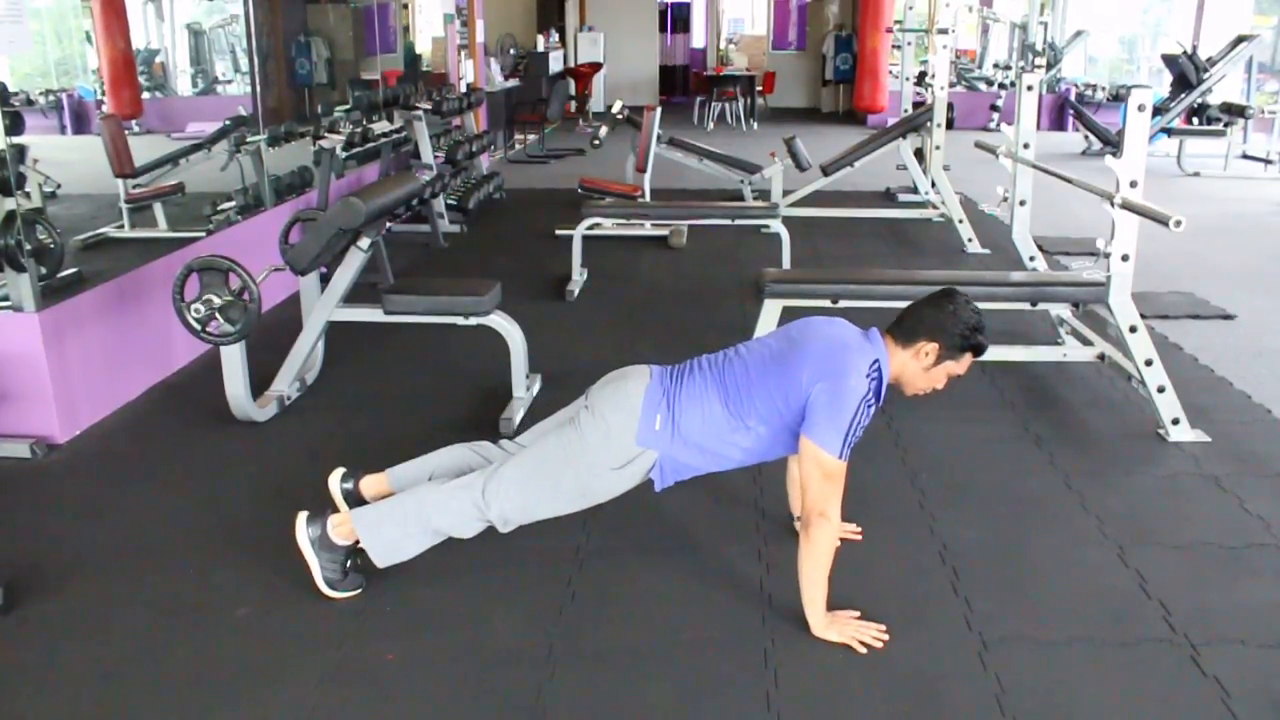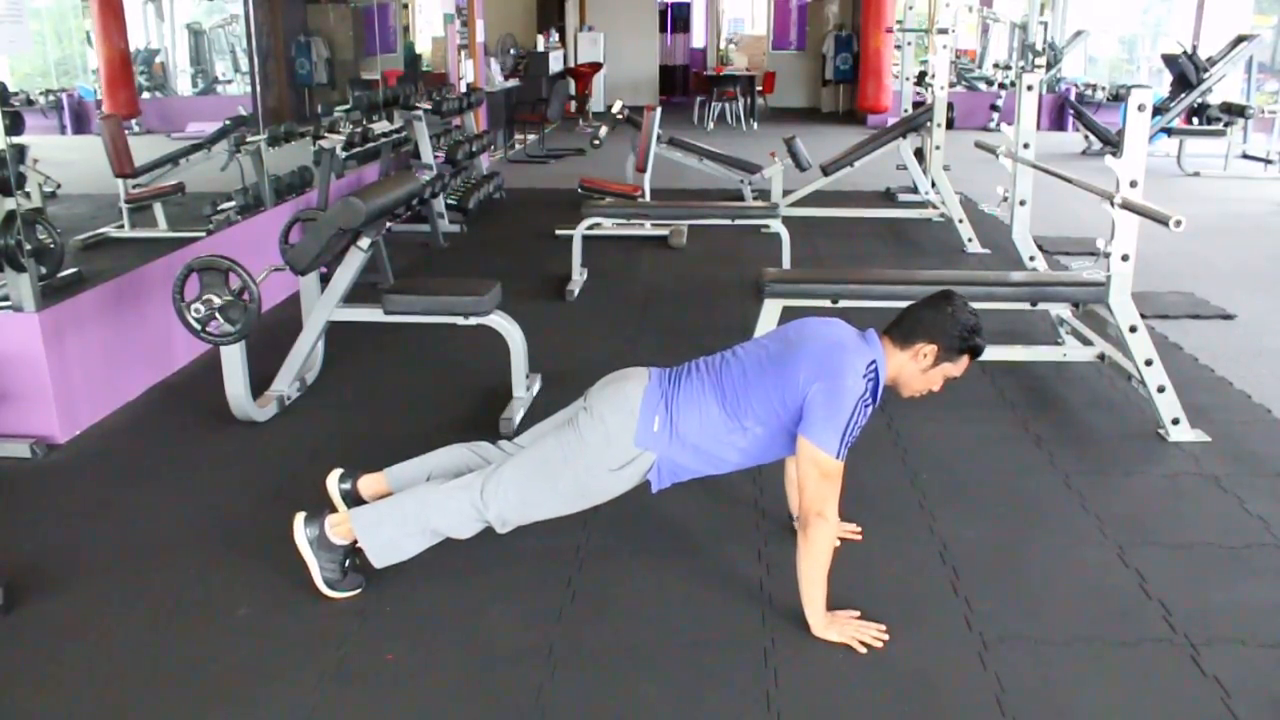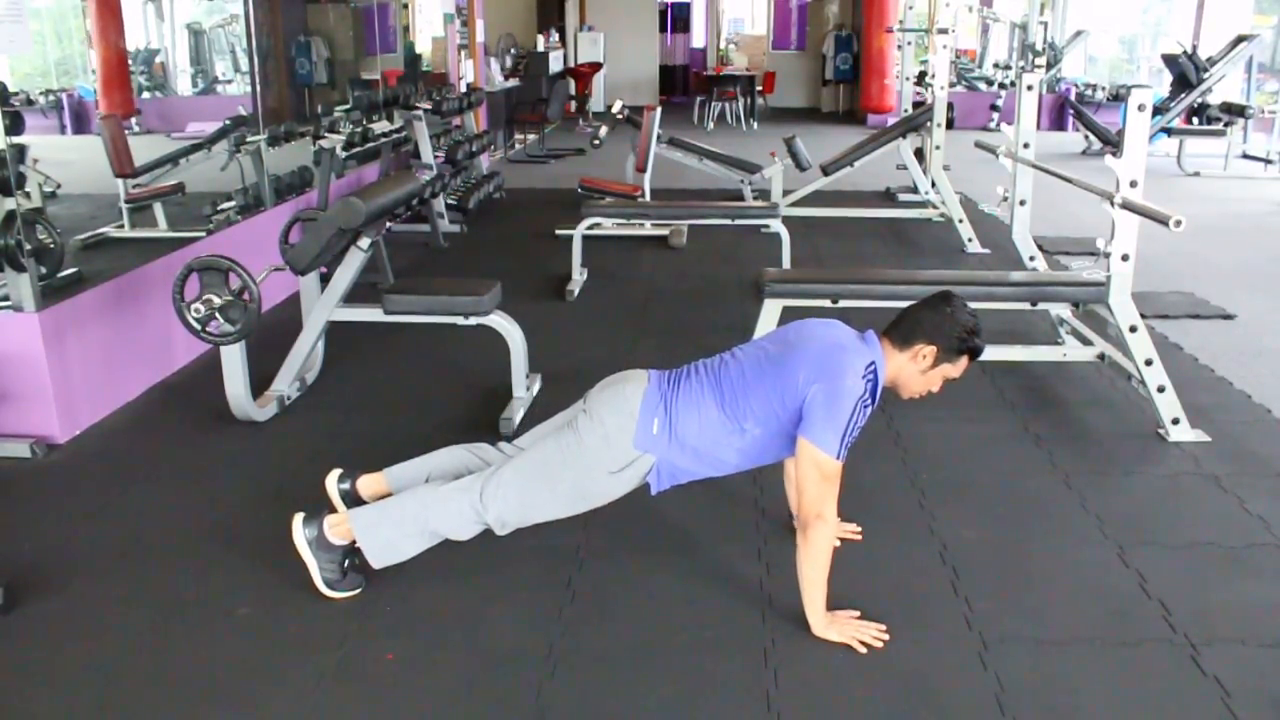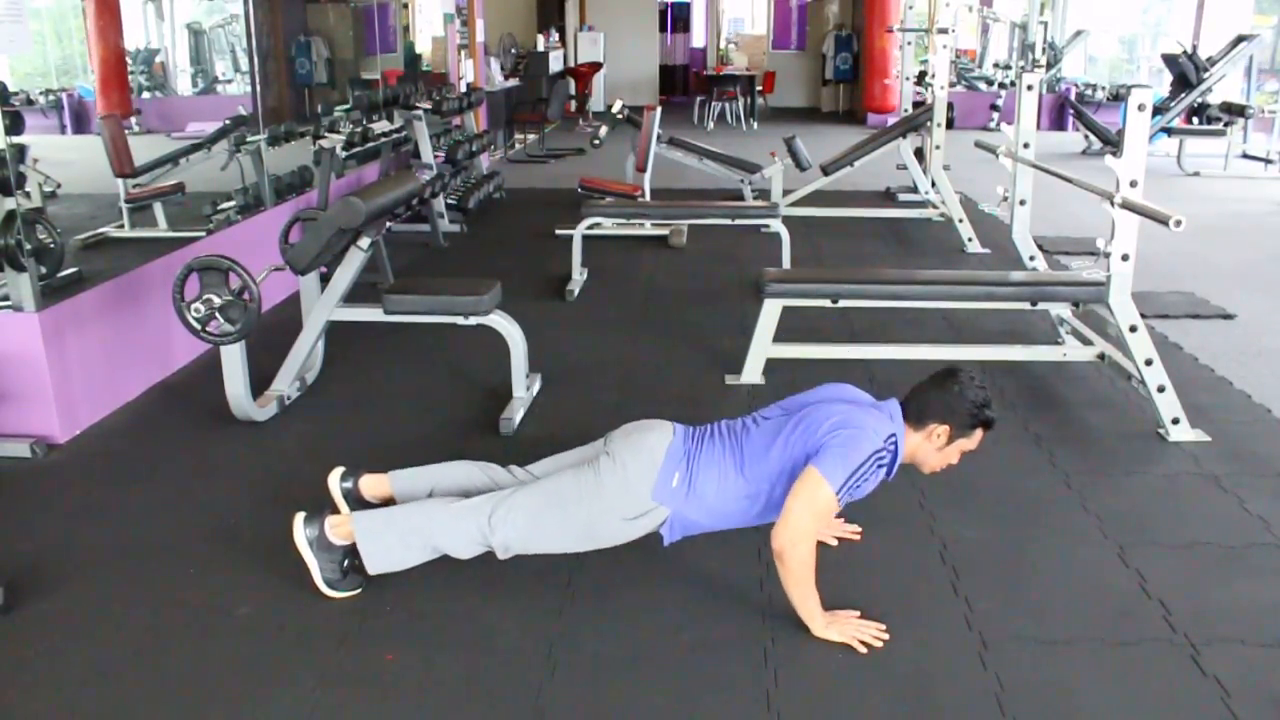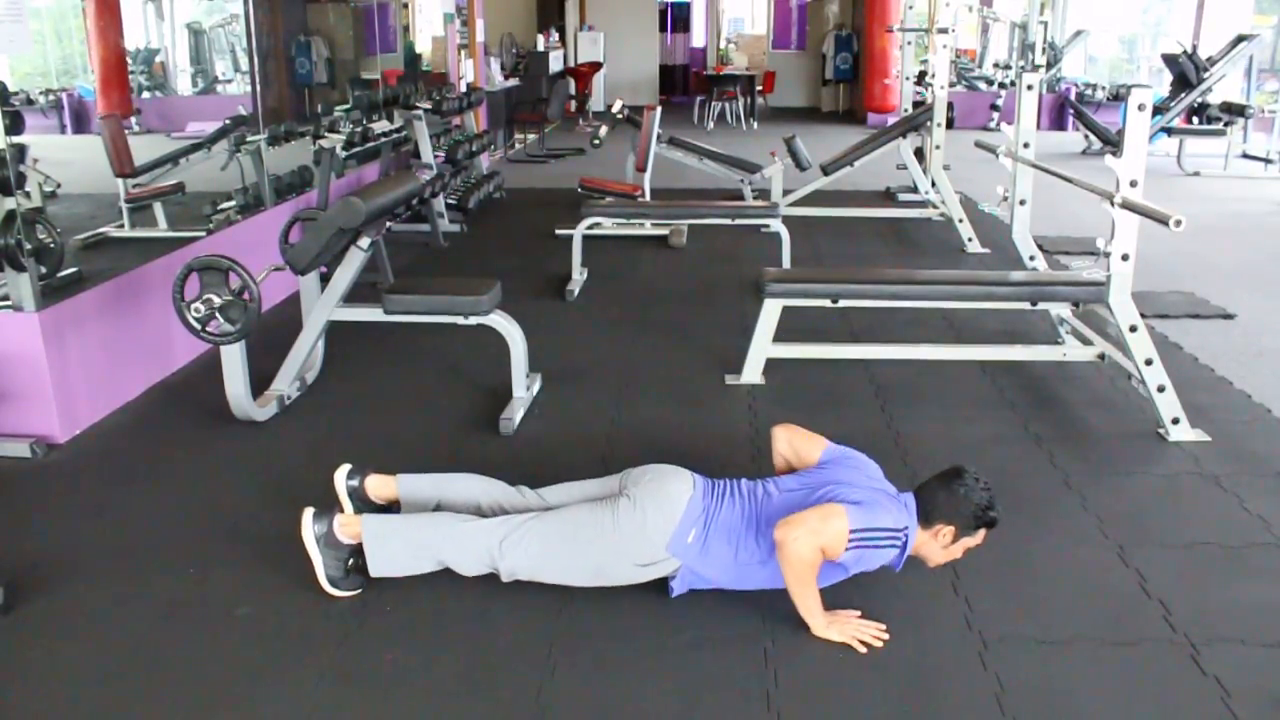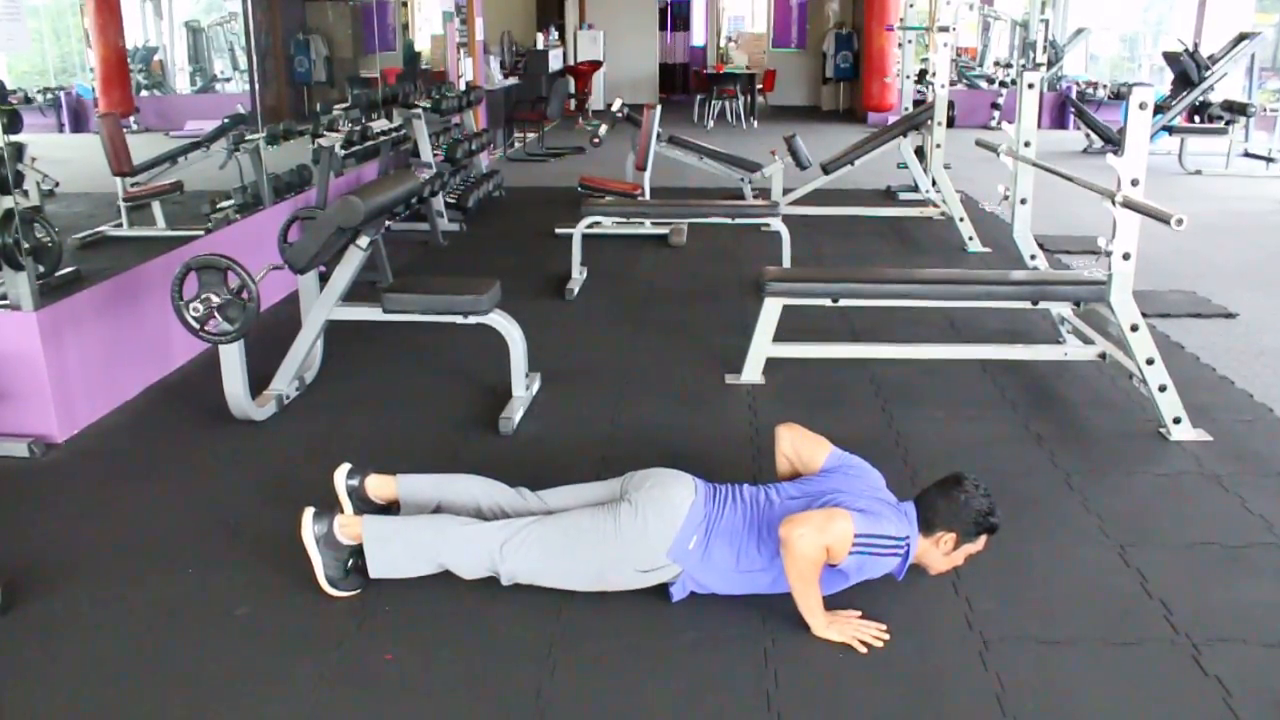
dt=0.3s
person 1, frame 1
left shoulder: (840, 337)
right shoulder: (853, 383)
right elbow: (824, 512)
left wrist: (803, 516)
right wrist: (818, 618)
left hip: (639, 397)
right hip: (638, 435)
left knee: (502, 459)
right knee: (494, 499)
left ankle: (363, 487)
right ankle: (334, 531)
person 1, frame 2
left shoulder: (838, 337)
right shoulder: (850, 381)
right elbow: (821, 512)
left wrist: (803, 516)
right wrist: (819, 618)
left hip: (635, 399)
right hip: (637, 437)
left knee: (501, 463)
right knee: (493, 497)
left ankle: (363, 486)
right ankle: (336, 529)
person 1, frame 3
left shoulder: (839, 339)
right shoulder: (850, 383)
right elbow: (815, 516)
left wrist: (811, 515)
right wrist: (820, 619)
left hip: (636, 404)
right hip: (637, 438)
left knee: (501, 463)
right knee: (490, 503)
left ankle: (362, 488)
right ankle: (334, 532)
person 1, frame 4
left shoulder: (857, 403)
right shoulder: (870, 442)
right elbow: (788, 537)
left wrist: (815, 517)
right wrist: (818, 620)
left hip: (655, 449)
right hip: (652, 487)
left knee: (509, 484)
right knee: (498, 523)
left ankle: (366, 487)
right ankle: (336, 532)
person 1, frame 5
left shoulder: (865, 478)
right shoulder: (885, 529)
left elbow: (784, 435)
right elbow: (794, 535)
right wrist: (817, 619)
left hip: (670, 495)
right hip: (668, 533)
left knee: (521, 505)
right knee: (501, 546)
left ankle: (373, 488)
right ankle: (344, 530)
person 1, frame 6
left shoulder: (867, 484)
right shoulder: (888, 535)
left elbow: (789, 434)
right elbow: (800, 534)
right wrist: (818, 619)
left hip: (670, 498)
right hip: (668, 540)
left knee: (520, 509)
right knee: (501, 550)
left ankle: (375, 488)
right ankle: (345, 532)
